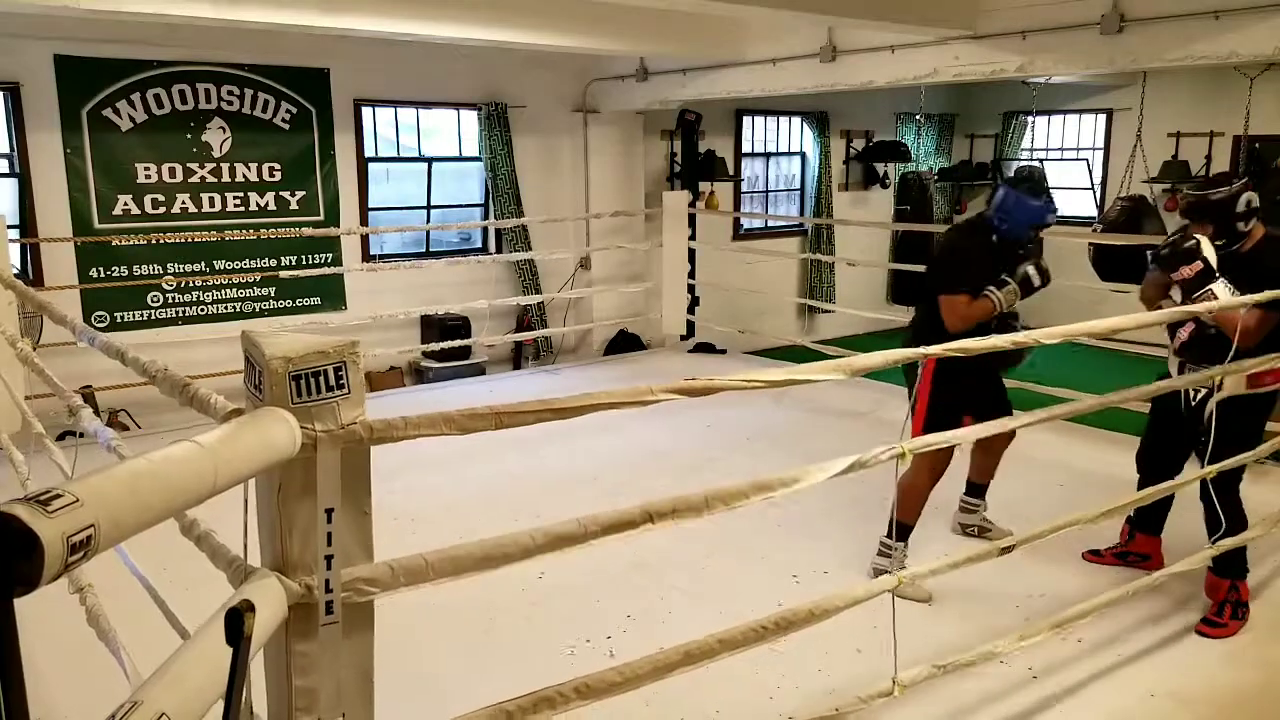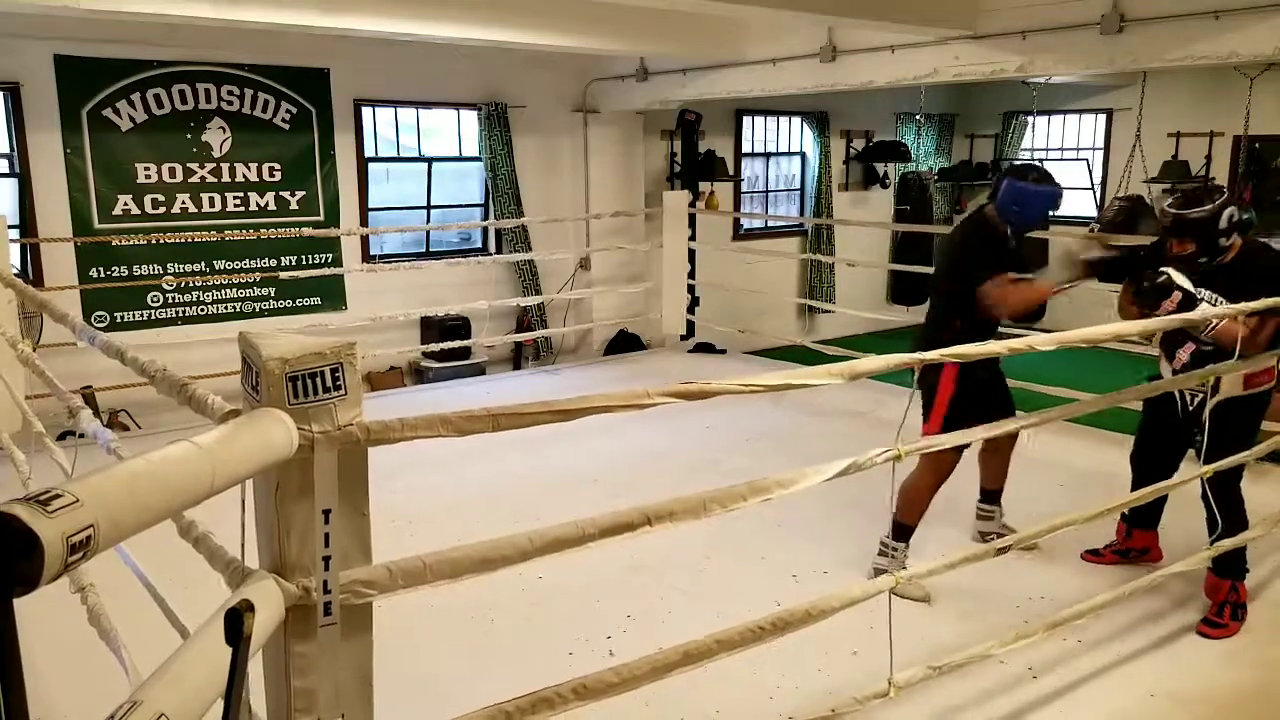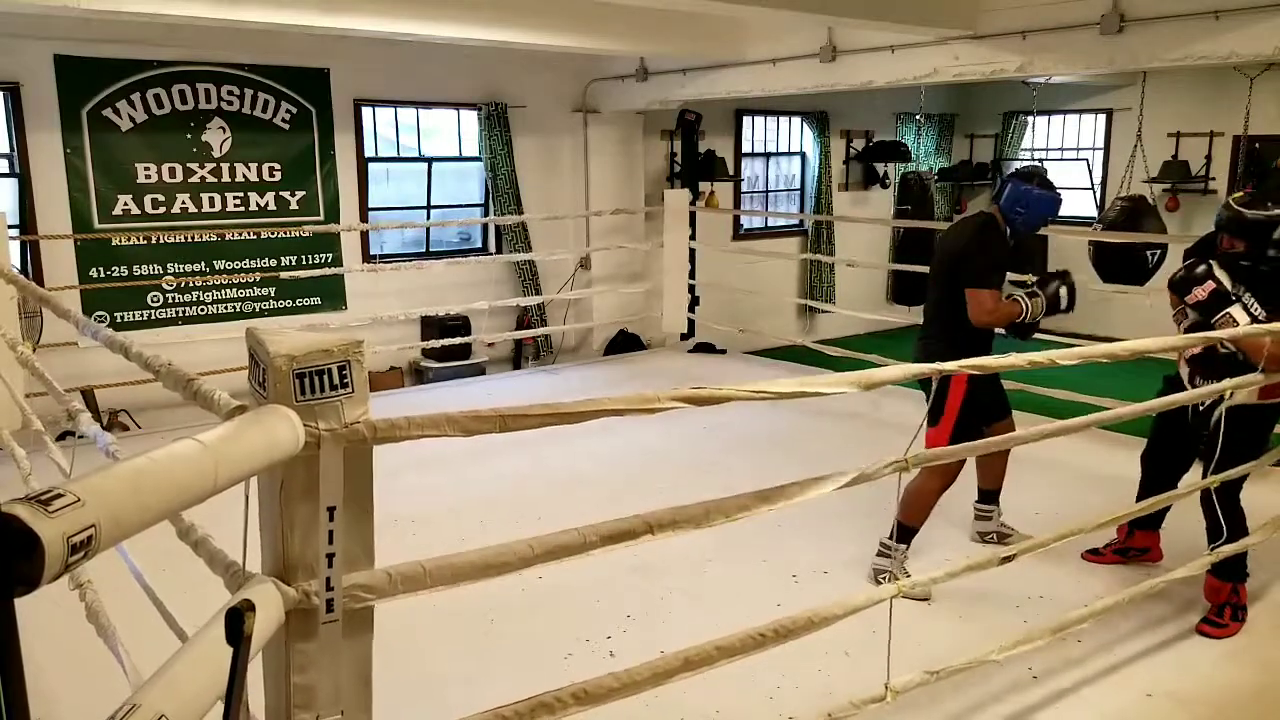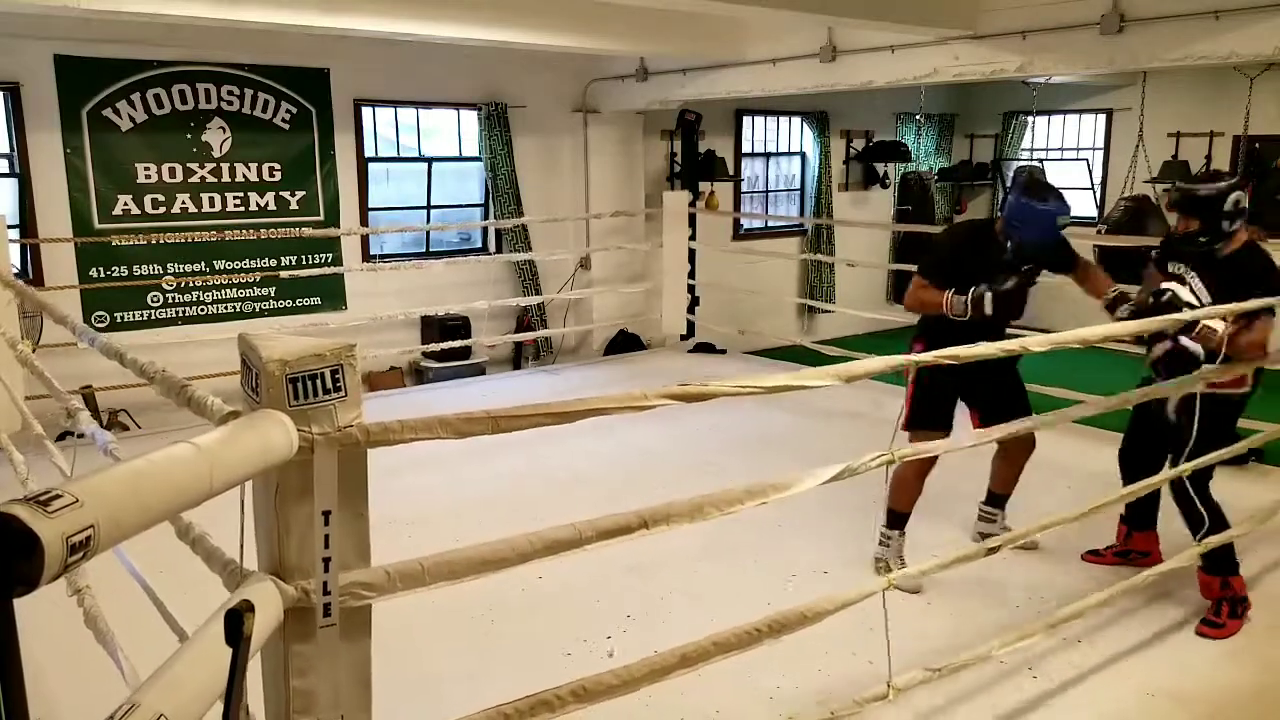
dt=0.5s
person 1, frame 1
right shoulder: (1186, 244)
right elbow: (1151, 291)
left wrist: (1205, 281)
right wrist: (1178, 317)
left hip: (1240, 390)
right hip: (1185, 376)
left knee: (1219, 484)
right knee: (1155, 461)
left ankle: (1231, 589)
right ankle: (1141, 544)
person 1, frame 2
right shoulder: (1164, 254)
right elbow: (1129, 305)
left wrist: (1192, 308)
right wrist: (1167, 330)
left hip: (1235, 391)
right hip: (1177, 379)
left knee: (1218, 484)
right knee: (1148, 461)
left ankle: (1229, 588)
right ankle: (1138, 540)
person 1, frame 3
right shoulder: (1215, 248)
right elbow: (1176, 290)
left wrist: (1222, 308)
right wrist: (1190, 324)
right hip: (1193, 379)
left knee: (1218, 490)
right knee: (1159, 462)
left ankle: (1230, 591)
right ankle: (1139, 539)
person 1, frame 4
right shoulder: (1179, 244)
right elbow: (1150, 291)
left wrist: (1196, 323)
right wrist: (1159, 331)
left hip: (1215, 388)
right hip: (1170, 376)
left knee: (1188, 482)
right knee: (1136, 457)
left ankle: (1228, 590)
right ankle: (1139, 542)
person 2, frame 1
left shoulder: (1013, 240)
right shoulder: (959, 244)
right elbow: (955, 320)
left wrist: (1009, 324)
right wrist: (1016, 286)
left hip: (978, 353)
right hip: (937, 359)
left knee: (998, 431)
right knee: (935, 455)
left ankle: (970, 515)
right ankle: (888, 557)
person 2, frame 2
left shoulder: (1004, 232)
right shoulder: (971, 240)
right elbow: (1007, 304)
left wrist: (1025, 290)
left hip: (978, 353)
right hip: (947, 361)
left knee: (1002, 433)
right knee: (941, 458)
left ankle: (989, 519)
right ankle: (890, 555)
person 2, frame 3
left shoulder: (975, 228)
right shoulder: (986, 239)
right elbow: (982, 315)
left wrist: (1014, 310)
right wrist: (1040, 302)
left hip: (965, 354)
right hip: (951, 361)
left knee: (999, 431)
right knee: (944, 464)
left ankle: (986, 520)
right ankle: (888, 556)
person 2, frame 4
left shoulder: (1039, 246)
right shoulder: (961, 239)
left elbow: (1084, 269)
right elbow: (915, 298)
left wrist: (1115, 299)
right wrist: (972, 303)
left hip: (990, 354)
right hip: (938, 351)
left knee: (1020, 442)
right knee: (924, 451)
left ankle: (989, 521)
right ankle: (889, 546)
